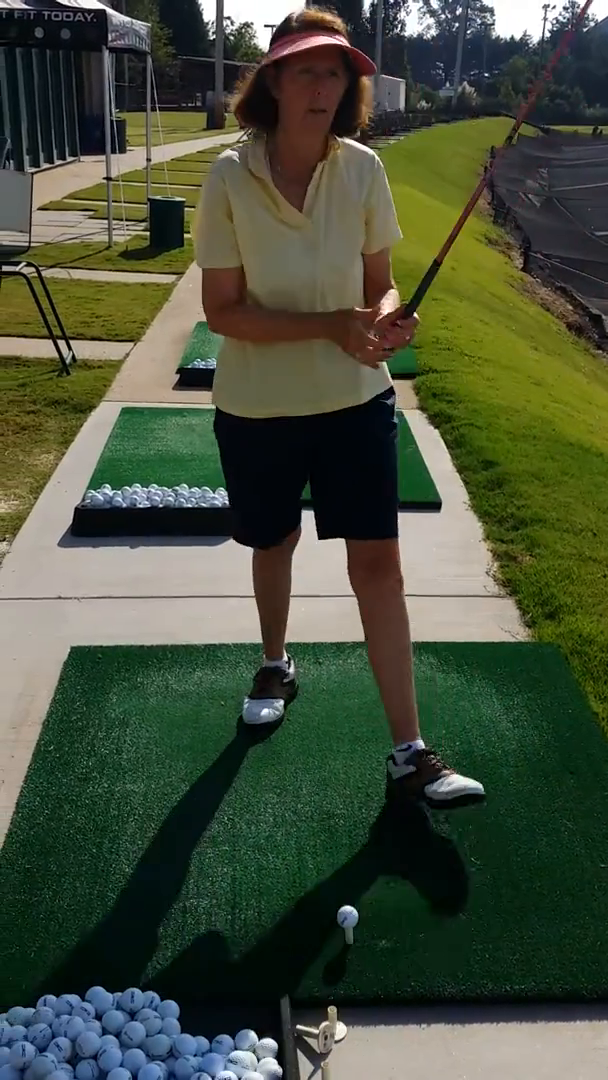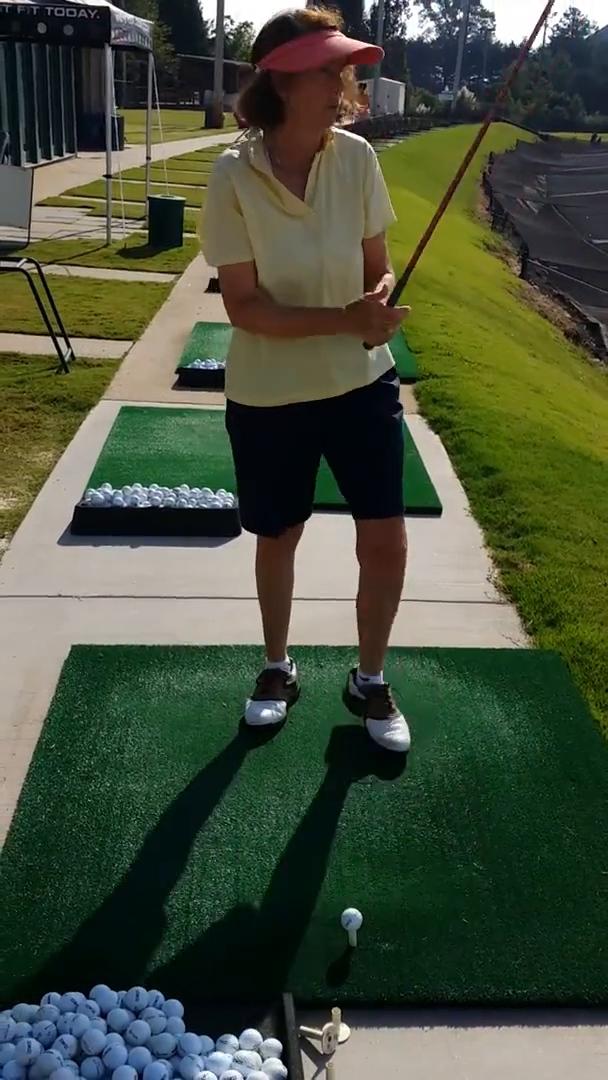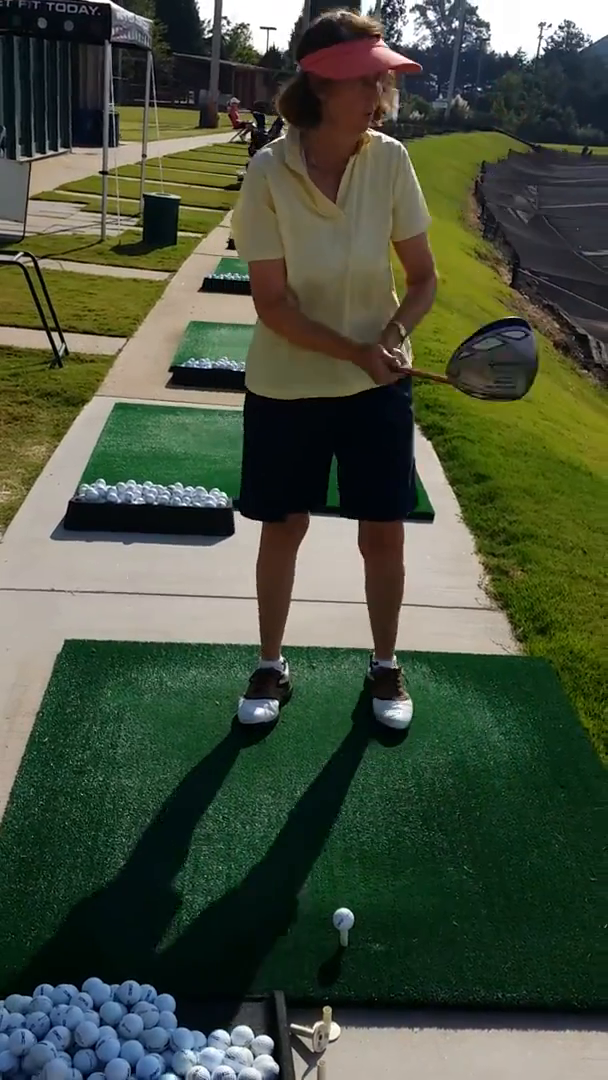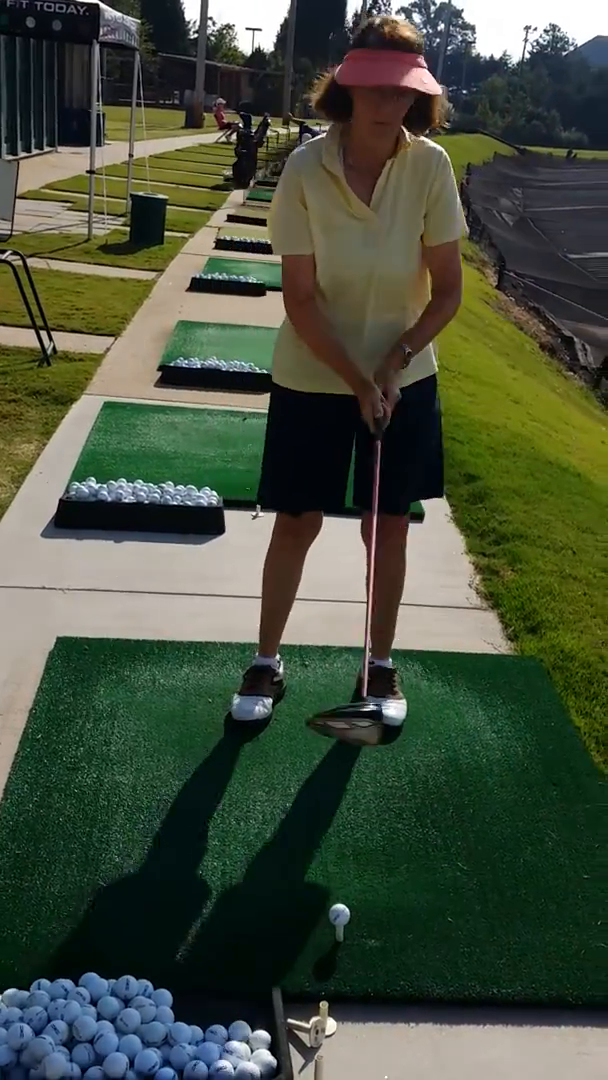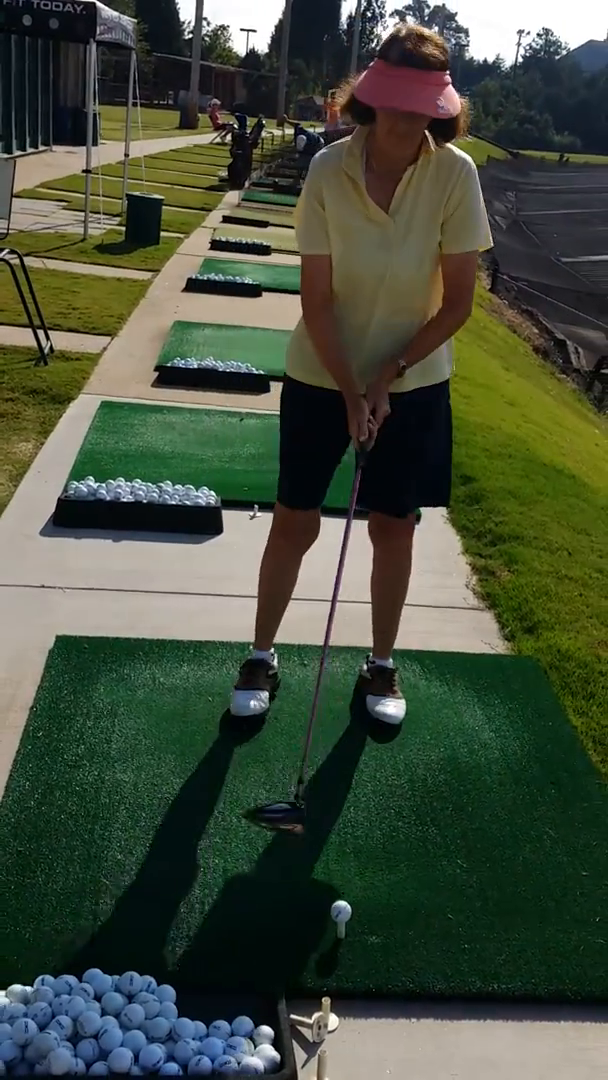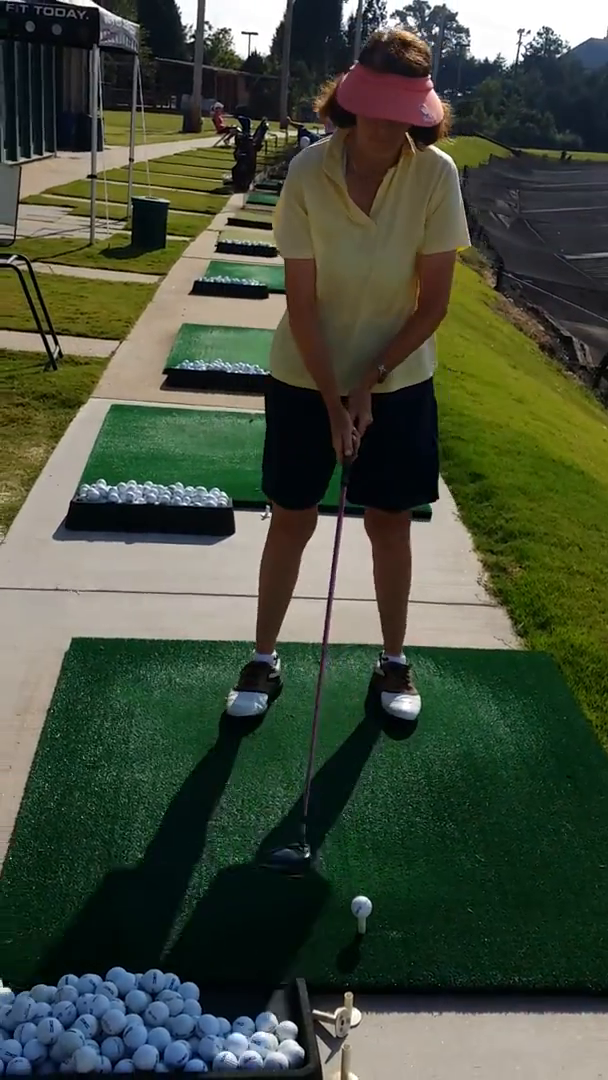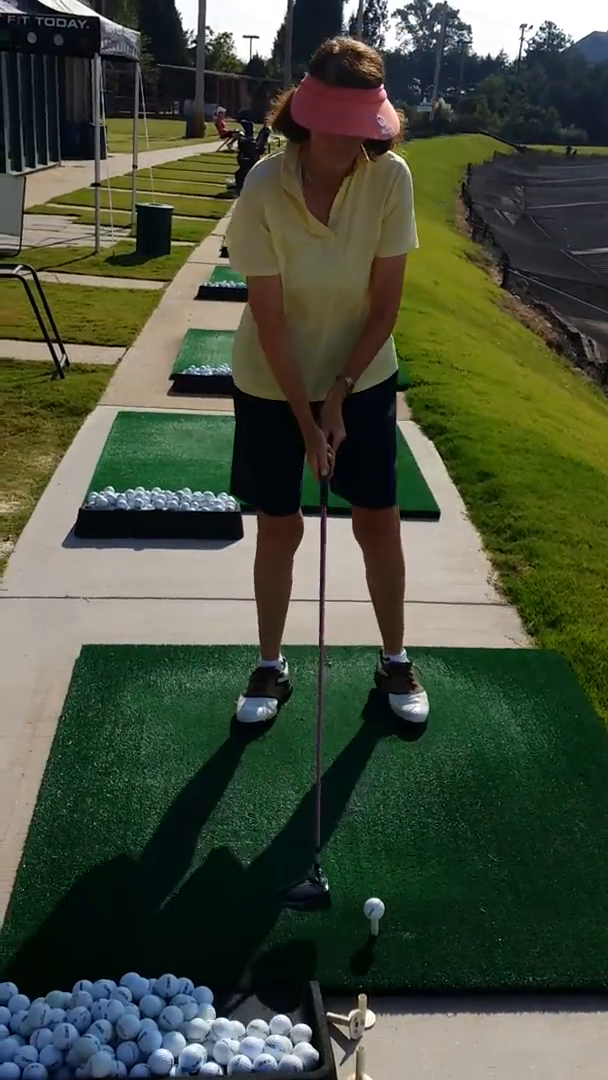
dt=0.3s
person 1, frame 1
left shoulder: (362, 168)
right shoulder: (230, 178)
left elbow: (379, 284)
right elbow: (224, 313)
left wrist: (386, 319)
right wrist: (329, 326)
left hip: (355, 399)
right hip: (258, 406)
left knee: (376, 565)
right knee: (272, 548)
left ankle: (410, 752)
right ankle: (276, 664)
person 1, frame 2
left shoulder: (357, 156)
right shoulder: (233, 175)
left elbow: (378, 269)
right elbow: (244, 307)
left wrist: (380, 303)
right wrist: (343, 319)
left hip: (361, 382)
right hip: (269, 396)
left knee: (385, 540)
right knee: (277, 536)
left ankle: (370, 680)
right ankle: (277, 667)
person 1, frame 3
left shoulder: (391, 161)
right shoulder: (270, 172)
left elbow: (423, 277)
right elbow: (272, 303)
left wrist: (392, 336)
right wrist: (355, 352)
left hip: (378, 384)
right hip: (288, 388)
left knee: (383, 534)
right knee: (283, 530)
left ankle: (385, 664)
right ankle: (271, 665)
person 1, frame 4
left shoulder: (431, 165)
right shoulder: (305, 168)
left elbow: (448, 289)
right elbow: (300, 301)
left wrist: (395, 361)
right wrist: (356, 380)
left hip: (402, 381)
right hip: (312, 381)
left knee: (388, 527)
right knee: (296, 525)
left ankle: (380, 665)
right ankle: (267, 662)
person 1, frame 5
left shoulder: (456, 173)
right shoulder: (328, 169)
left elbow: (458, 303)
right elbow: (318, 301)
left wrist: (390, 376)
right wrist: (351, 393)
left hip: (413, 383)
right hip: (320, 378)
left knee: (394, 528)
right knee: (294, 521)
left ankle: (380, 664)
right ankle: (261, 656)
person 1, frame 6
left shoulder: (436, 173)
right shoulder: (307, 171)
left elbow: (434, 301)
right elbow: (301, 303)
left wrist: (370, 382)
right wrist: (333, 402)
left hip: (397, 382)
right hip: (304, 378)
left knee: (390, 524)
right knee: (292, 521)
left ankle: (393, 661)
right ankle: (263, 658)
person 1, frame 7
left shoulder: (390, 176)
right shoulder: (263, 186)
left elbow: (385, 304)
right elbow: (269, 319)
left wrist: (338, 395)
right wrist: (305, 419)
left hip: (362, 379)
right hip: (272, 386)
left knee: (379, 522)
right knee: (278, 528)
left ankle: (395, 659)
right ankle: (271, 664)
